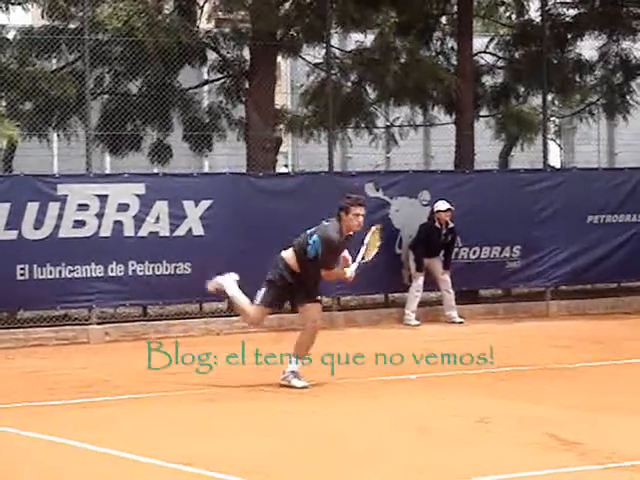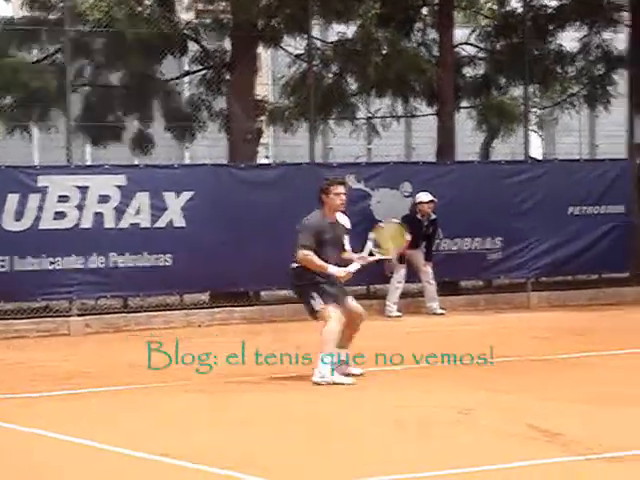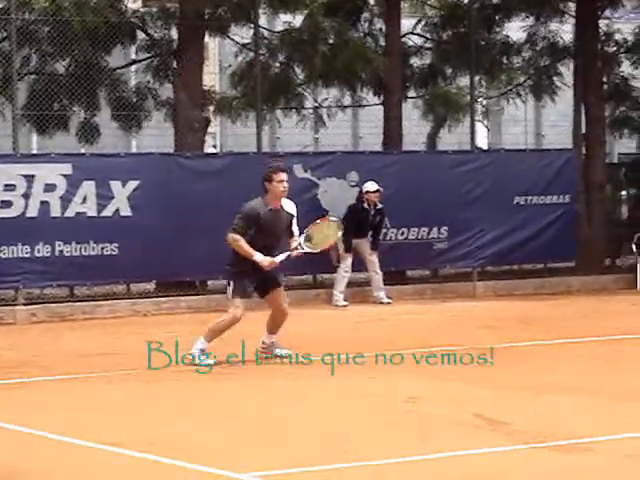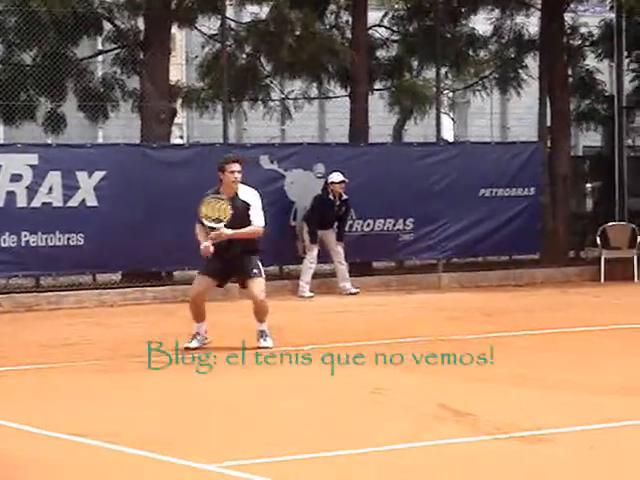
dt=0.4s
person 1, frame 1
left shoulder: (343, 231)
right shoulder: (330, 237)
right elbow: (328, 273)
left wrist: (345, 256)
right wrist: (345, 274)
left hip: (306, 278)
right hip: (284, 272)
left knee: (313, 324)
right knee: (254, 319)
left ankle: (291, 371)
right ankle: (228, 284)
person 1, frame 2
left shoulder: (343, 221)
right shoulder: (312, 223)
left elbow: (343, 252)
right elbow: (303, 256)
left wrist: (356, 258)
right wrist: (331, 269)
left hip: (327, 279)
right hip: (308, 279)
left knee: (357, 314)
right knee: (335, 318)
left ankle: (339, 361)
right ankle: (324, 370)
person 1, frame 3
left shoulder: (290, 208)
right shoulder: (252, 209)
left elbow: (293, 237)
right elbow: (232, 237)
left wrist: (295, 246)
right wrist: (257, 257)
left hip: (265, 266)
right hip: (243, 266)
left knee: (282, 310)
right knee: (236, 313)
left ankle: (269, 344)
right ankle: (199, 349)
person 1, frame 4
left shoulder: (250, 195)
left elbow: (258, 229)
right elbow: (200, 224)
left wrist: (229, 233)
right wrist: (204, 242)
left hip: (247, 253)
right hip: (219, 253)
left knee: (259, 297)
right knee: (196, 294)
left ankle: (262, 332)
right ankle: (200, 334)
person 2, frame 1
left shoulder: (451, 229)
right shoulder: (426, 227)
left elbow: (449, 249)
right elbow: (419, 249)
left wrist: (446, 267)
right wrist: (419, 269)
left hip: (435, 257)
right hip: (417, 256)
left knee: (446, 282)
right knee: (417, 284)
left ankle: (452, 315)
right ankle: (409, 317)
person 2, frame 2
left shoulder: (433, 220)
right shoulder: (408, 219)
left elbow: (430, 241)
left wrist: (428, 259)
right wrist: (401, 260)
left hip: (416, 248)
left knee: (428, 273)
right knee: (399, 275)
left ankle: (433, 306)
right ankle: (390, 309)
person 2, frame 3
left shoulder: (380, 210)
right shoulder: (355, 208)
left elbow: (377, 230)
right elbow: (347, 229)
left wrist: (374, 248)
right wrist: (348, 250)
left hip: (363, 238)
right hip: (346, 237)
left knee: (374, 263)
right knee: (346, 265)
left ankle: (380, 296)
right ankle: (337, 298)
person 2, frame 4
left shoulder: (345, 201)
right shoulder: (320, 199)
left elbow: (342, 221)
right elbow: (313, 220)
left wrist: (340, 238)
right wrist: (313, 240)
left hip: (328, 229)
right hip: (311, 228)
left knee: (339, 254)
right knee: (311, 256)
left ankle: (346, 287)
right ankle: (303, 289)
